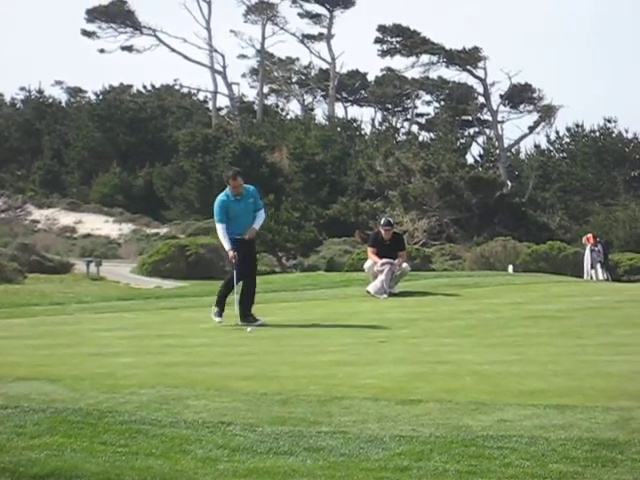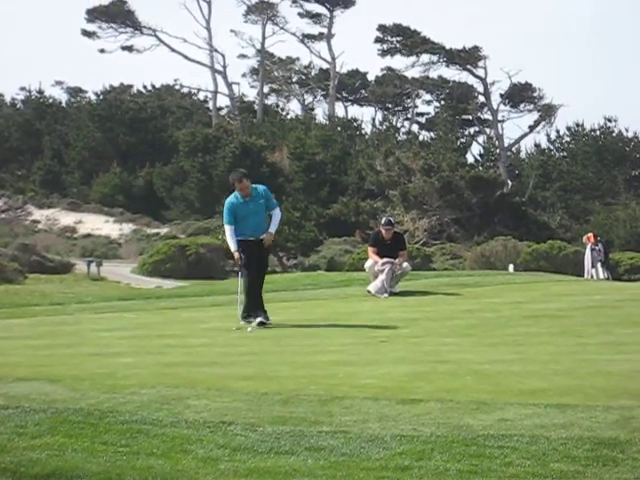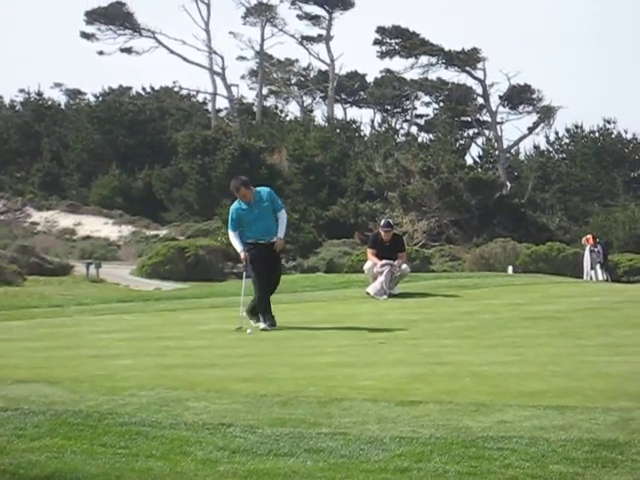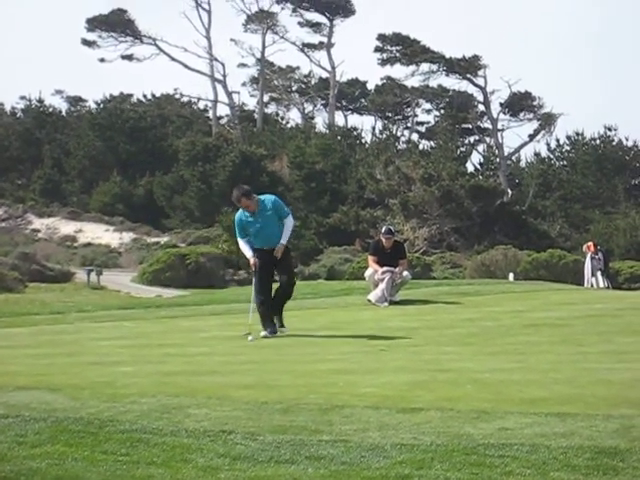
dt=0.2s
person 1, frame 1
left shoulder: (252, 191)
right shoulder: (221, 201)
left elbow: (261, 212)
right elbow: (220, 228)
left wrist: (254, 228)
right wrist: (229, 249)
left hip: (248, 240)
right hip: (234, 243)
left knee: (251, 277)
right knee: (239, 273)
left ankle: (246, 314)
right ankle: (219, 304)
person 1, frame 2
left shoulder: (263, 191)
right shoulder: (231, 203)
left elbow: (276, 212)
right elbow: (229, 229)
left wrist: (271, 232)
right wrist: (235, 250)
left hip: (262, 241)
right hip: (244, 242)
left knee: (259, 278)
right knee: (251, 277)
left ankle: (247, 314)
right ankle: (259, 313)
person 1, frame 3
left shoulder: (267, 193)
right shoulder: (235, 209)
left elbow: (282, 213)
right elbow: (233, 234)
left wrist: (280, 236)
right wrist: (241, 251)
left hip: (273, 244)
right hip: (253, 246)
left knee: (273, 281)
right knee: (260, 283)
left ankle: (252, 309)
right ankle: (267, 318)
person 1, frame 4
left shoulder: (272, 201)
right shoulder: (240, 217)
left elbow: (289, 220)
right elbow: (242, 241)
left wrist: (282, 243)
right wrist: (250, 256)
left hip: (279, 250)
right hip: (260, 252)
left knee: (288, 282)
right knee: (262, 290)
left ankle: (276, 312)
right ankle: (269, 325)
